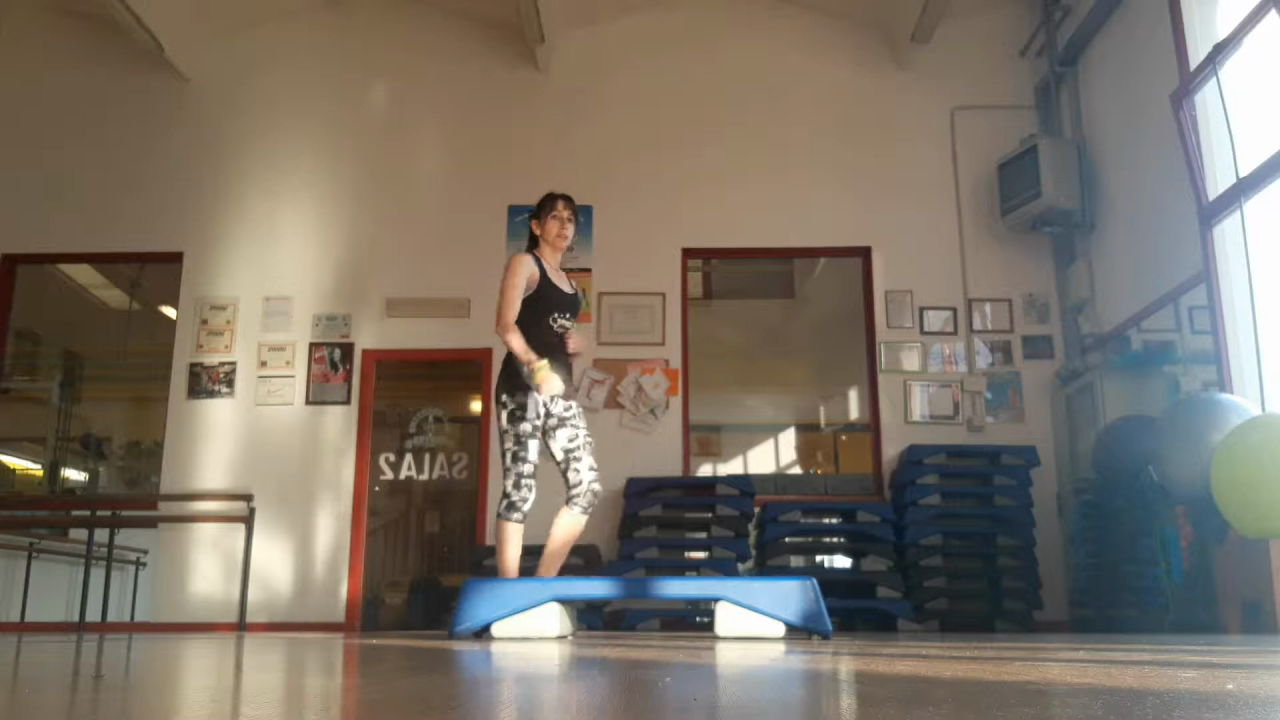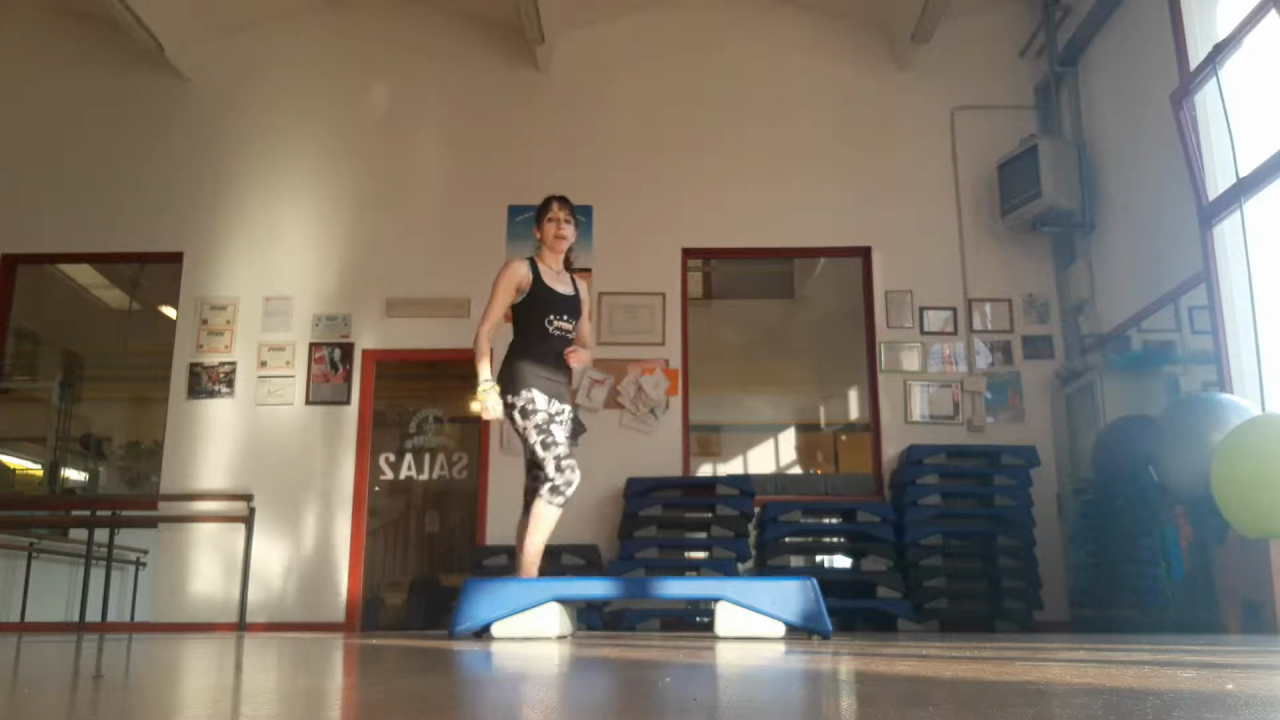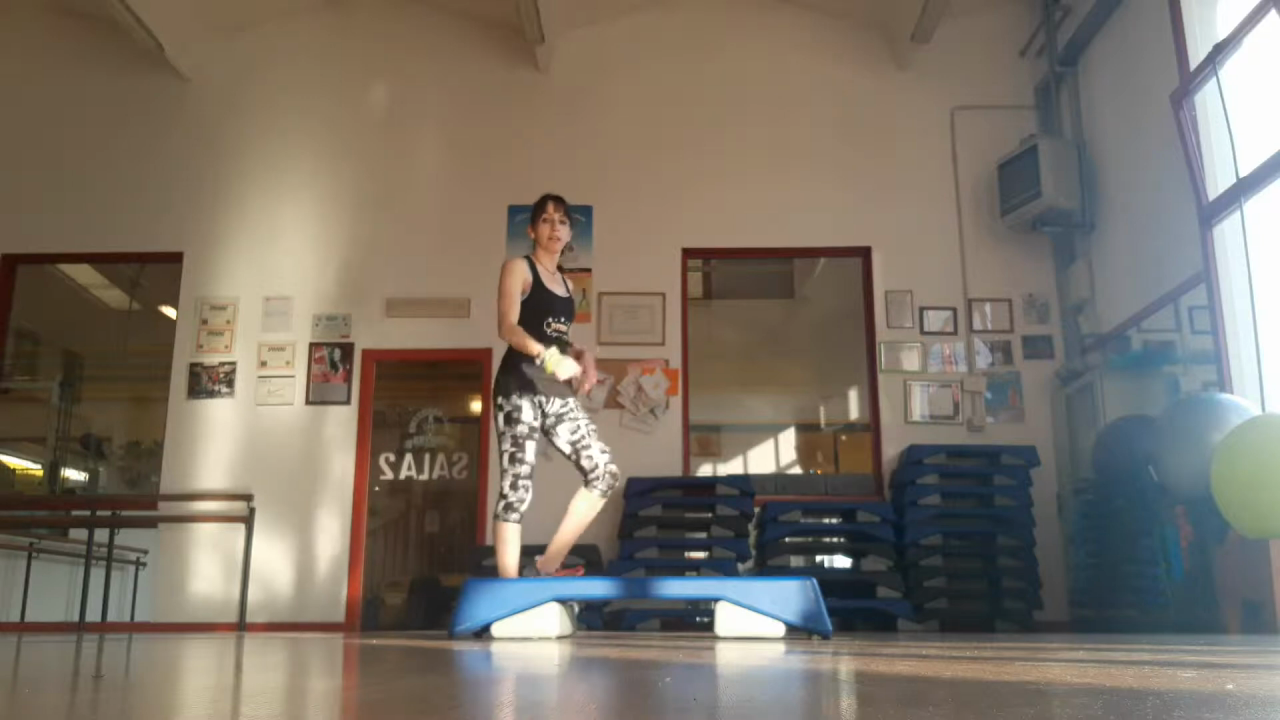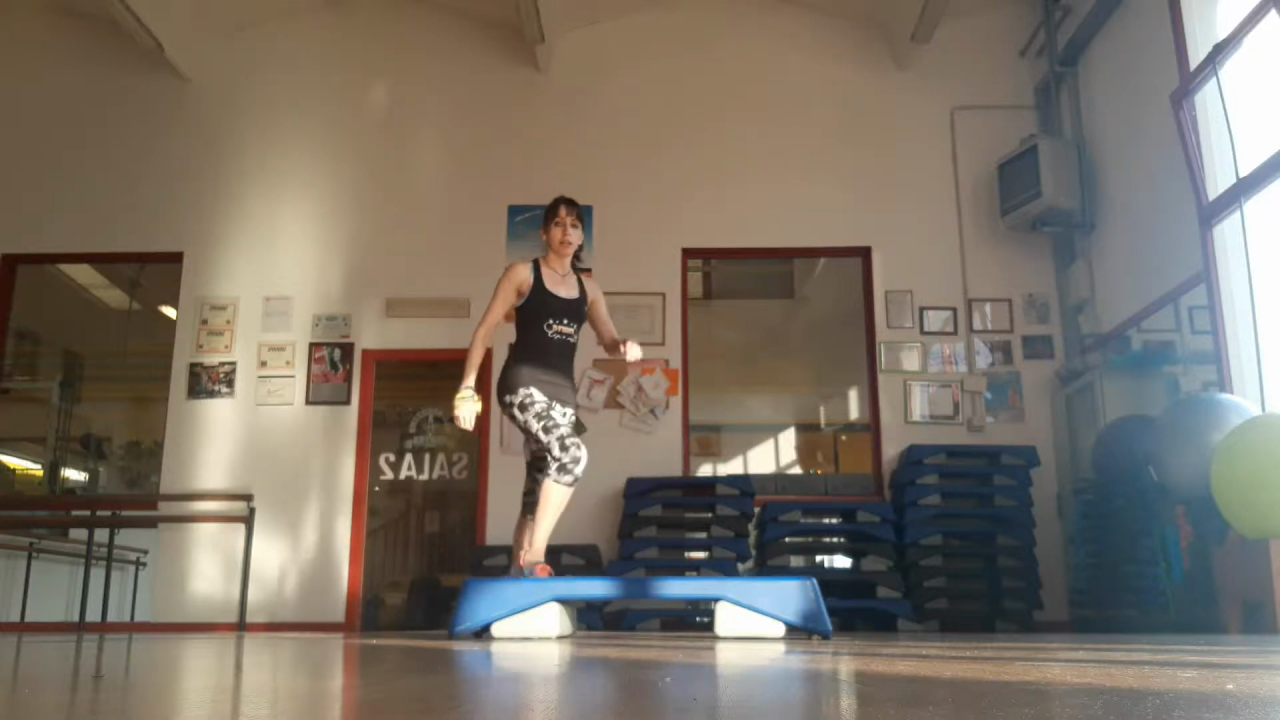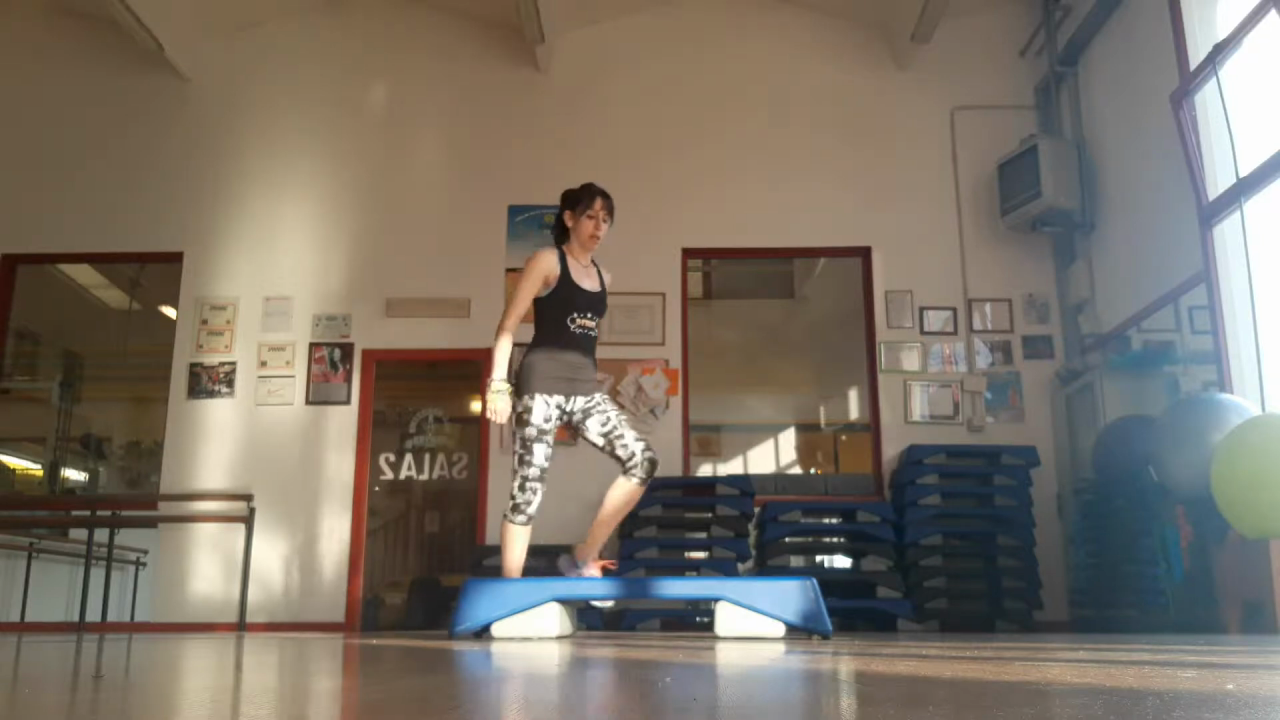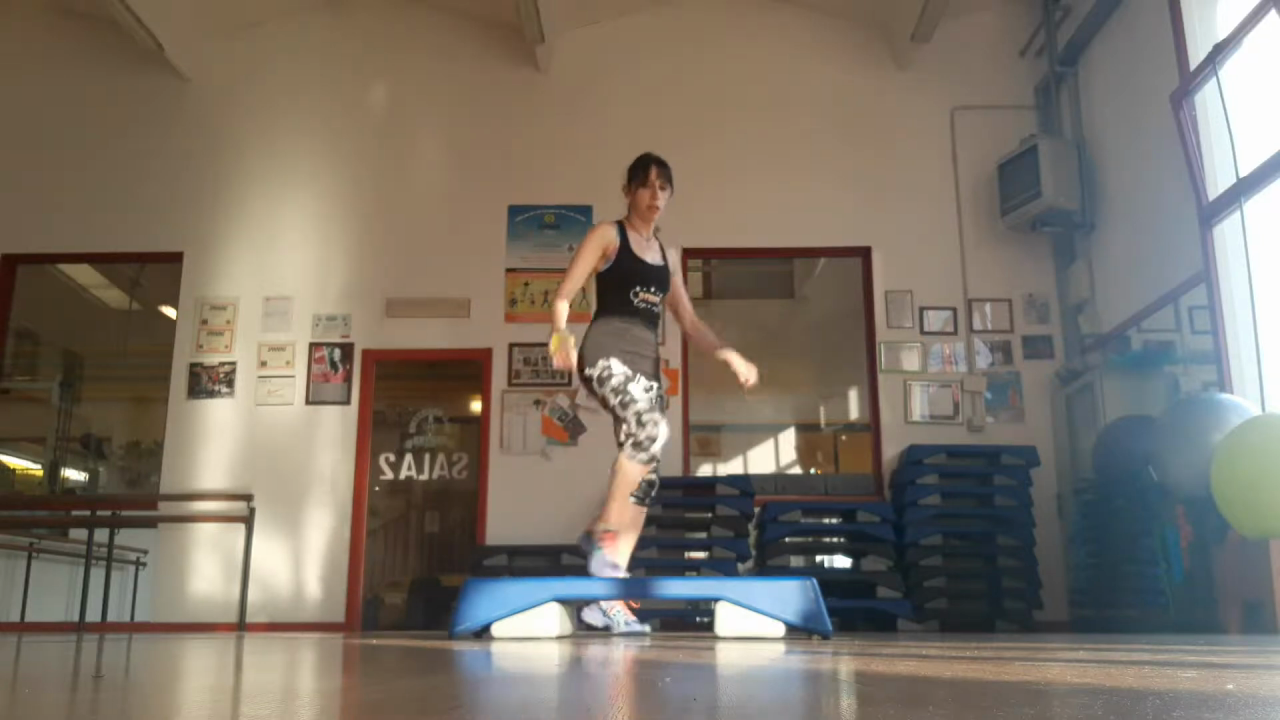
dt=0.4s
person 1, frame 1
left shoulder: (569, 283)
right shoulder: (524, 264)
right elbow: (505, 323)
left wrist: (577, 343)
right wrist: (537, 366)
left hip: (559, 390)
right hip: (524, 385)
left knee: (586, 486)
right knee: (520, 488)
left ankle: (543, 583)
person 1, frame 2
left shoulder: (579, 288)
right shoulder: (519, 270)
left elbow: (585, 345)
right elbow: (486, 328)
left wrist: (583, 355)
right wrist: (486, 383)
left hip: (558, 393)
right hip: (522, 386)
left knee: (543, 493)
right knee: (565, 475)
right ankle: (523, 579)
person 1, frame 3
left shoulder: (565, 284)
right shoulder: (518, 268)
right elbow: (507, 324)
left wrist: (581, 359)
right wrist: (547, 356)
left hip: (559, 394)
right hip: (523, 388)
left knee: (605, 473)
right knee: (517, 490)
left ankle: (546, 567)
person 1, frame 4
left shoulder: (588, 287)
right shoulder: (522, 273)
left elbow: (607, 342)
right elbow: (484, 332)
left wrist: (626, 348)
right wrist: (467, 389)
left hip: (562, 395)
right hip: (523, 384)
left knee: (539, 491)
right knee: (573, 456)
left ankle: (524, 573)
right ankle: (529, 564)
person 1, frame 5
left shoulder: (600, 274)
right shoulder: (546, 260)
right elbow: (509, 324)
right wrist: (499, 384)
left hip: (584, 387)
right hip: (540, 385)
left knee: (641, 462)
right knee: (528, 492)
left ankle: (583, 557)
person 1, frame 6
left shoulder: (666, 255)
right shoulder: (607, 236)
left elbow: (690, 322)
right elbow: (564, 294)
left wrist: (729, 355)
right wrist: (561, 331)
left hip: (644, 365)
right hip: (605, 354)
left knee: (644, 478)
right knee: (650, 426)
left ankle: (605, 595)
right ankle: (603, 530)
